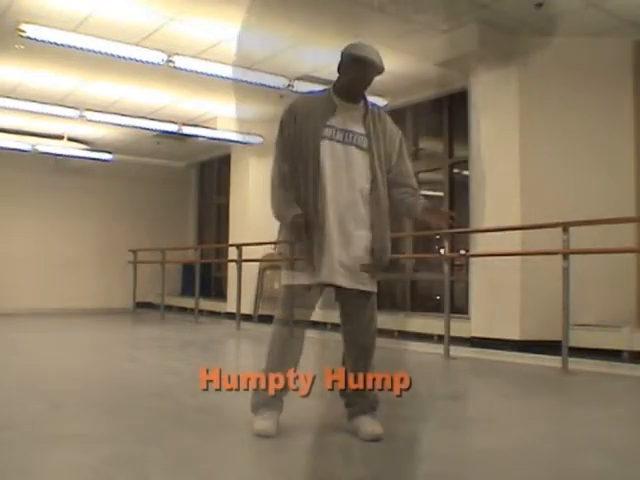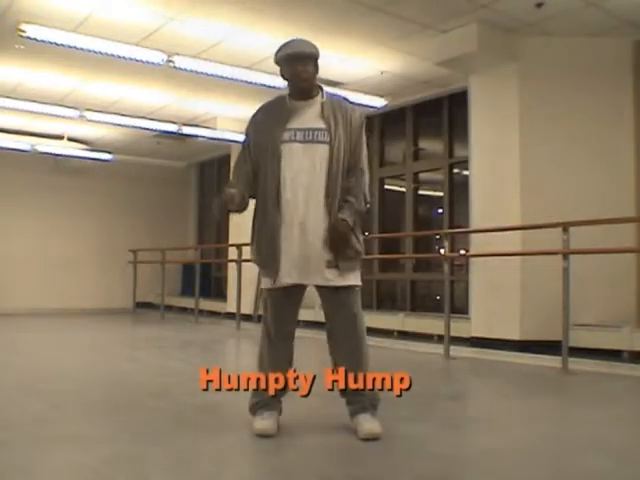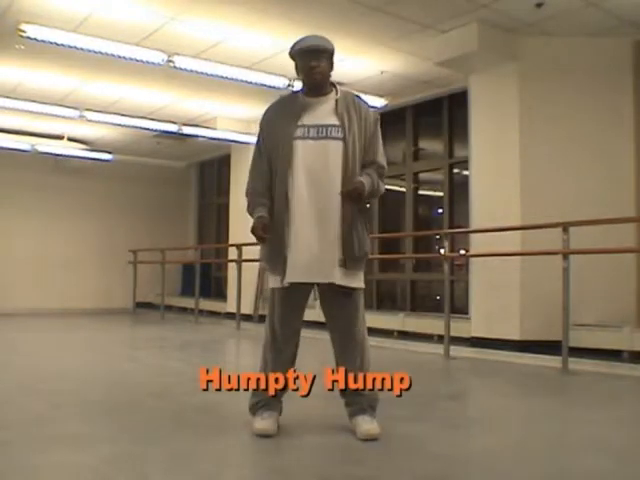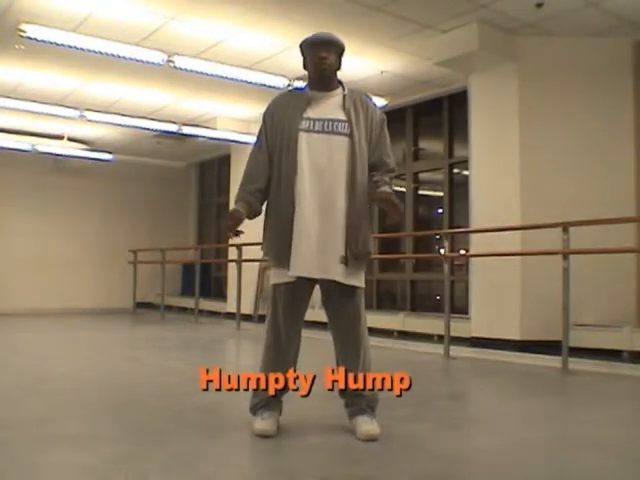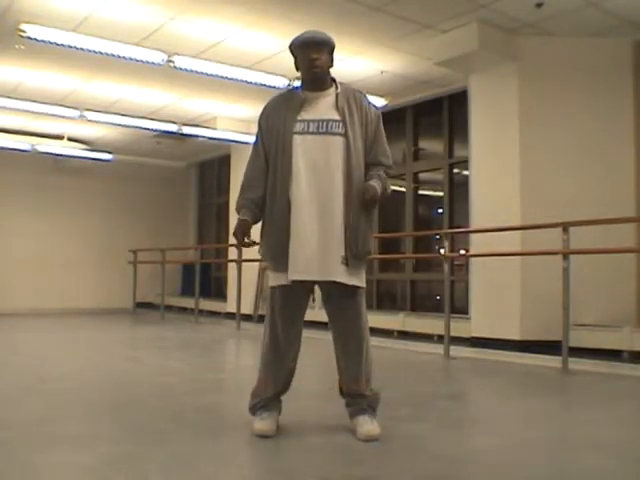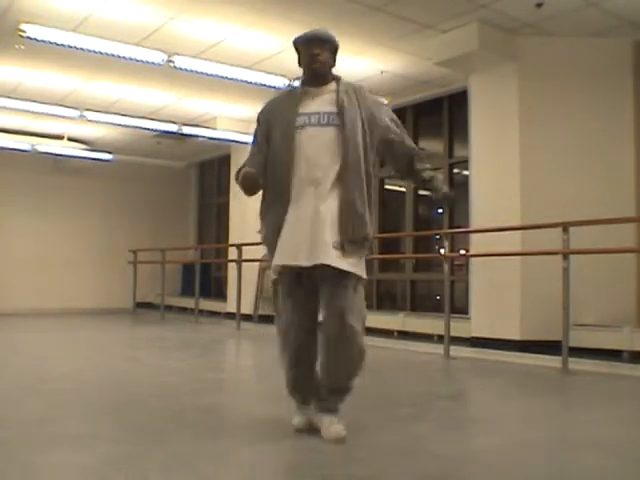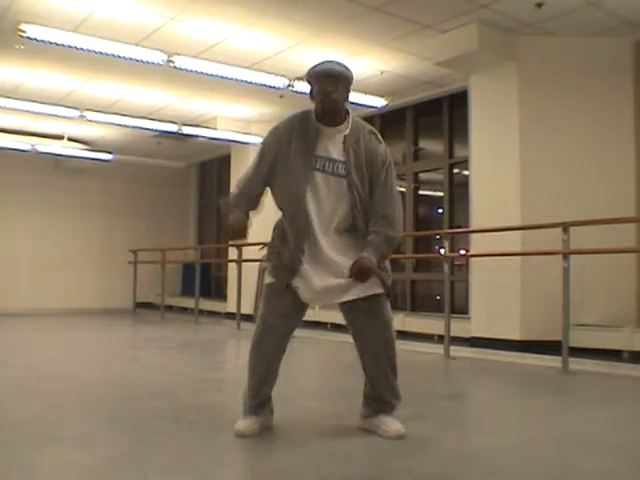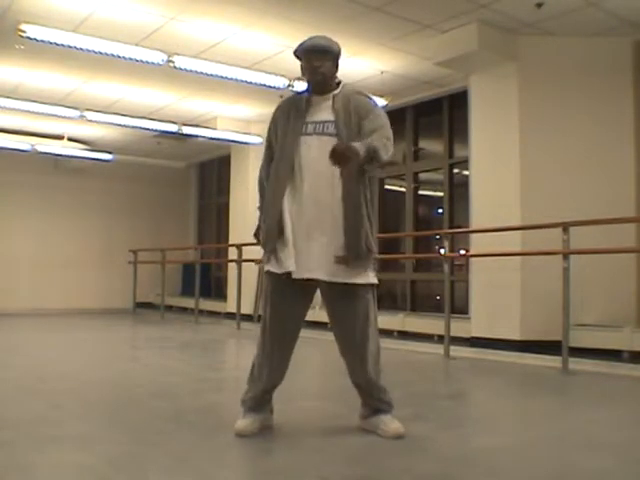
dt=0.5s
person 1, frame 1
left shoulder: (384, 127)
right shoulder: (302, 111)
left elbow: (398, 184)
right elbow: (282, 170)
left wrist: (421, 210)
right wrist: (291, 212)
left hip: (360, 244)
right hip: (310, 240)
left knee: (361, 332)
right knee: (290, 324)
left ankle: (360, 408)
right ankle: (267, 404)
person 1, frame 2
left shoulder: (347, 115)
right shoulder: (264, 118)
left elbow: (357, 175)
right elbow: (247, 170)
left wrist: (347, 217)
right wrist: (236, 194)
left hip: (333, 241)
right hip: (280, 242)
left knee: (348, 326)
right knee: (277, 328)
left ankle: (361, 405)
right ankle: (267, 404)
person 1, frame 3
left shoulder: (360, 113)
right shoulder: (277, 114)
left elbow: (376, 167)
right elbow: (261, 172)
left wrist: (365, 184)
right wrist: (260, 211)
left hip: (342, 239)
right hip: (288, 239)
left knee: (349, 327)
right knee: (281, 327)
left ankle: (361, 405)
right ankle: (266, 403)
person 1, frame 4
left shoulder: (366, 110)
right shoulder: (281, 108)
left elbow: (382, 166)
right elbow: (260, 165)
left wrist: (384, 191)
right wrist: (244, 205)
left hip: (344, 236)
right hip: (291, 234)
left knee: (350, 325)
right knee: (283, 323)
left ankle: (360, 406)
right ankle: (268, 403)
person 1, frame 5
left shoulder: (360, 108)
right shoulder: (276, 110)
left elbow: (380, 162)
right elbow: (259, 169)
left wrist: (375, 187)
right wrist: (247, 213)
left hip: (344, 236)
right hip: (290, 236)
left knee: (350, 324)
right knee: (282, 324)
left ankle: (362, 406)
right ankle: (266, 404)
person 1, frame 6
left shoulder: (360, 103)
right shoulder: (276, 108)
left elbow: (398, 145)
right elbow: (260, 160)
left wrist: (428, 175)
right wrist: (247, 175)
left hip: (341, 228)
right hip: (292, 228)
left knee: (342, 317)
right knee: (295, 320)
left ankle: (330, 403)
right ankle: (306, 398)
person 1, frame 7
left shoulder: (369, 143)
right shoulder: (287, 133)
left elbow: (385, 204)
right elbow: (257, 179)
left wrist: (375, 252)
right wrist: (238, 213)
left hip: (352, 257)
right hip: (296, 254)
left knee: (377, 332)
right knee: (270, 333)
left ankle: (378, 409)
right ankle: (257, 408)
person 1, frame 8
left shoulder: (360, 106)
right shoulder: (285, 112)
left elbow: (382, 140)
right elbow: (269, 170)
left wrist: (358, 150)
right wrist: (264, 216)
left hip: (344, 240)
right hip: (290, 238)
left knee: (358, 329)
right knee: (276, 327)
left ankle: (375, 408)
right ankle: (257, 406)
